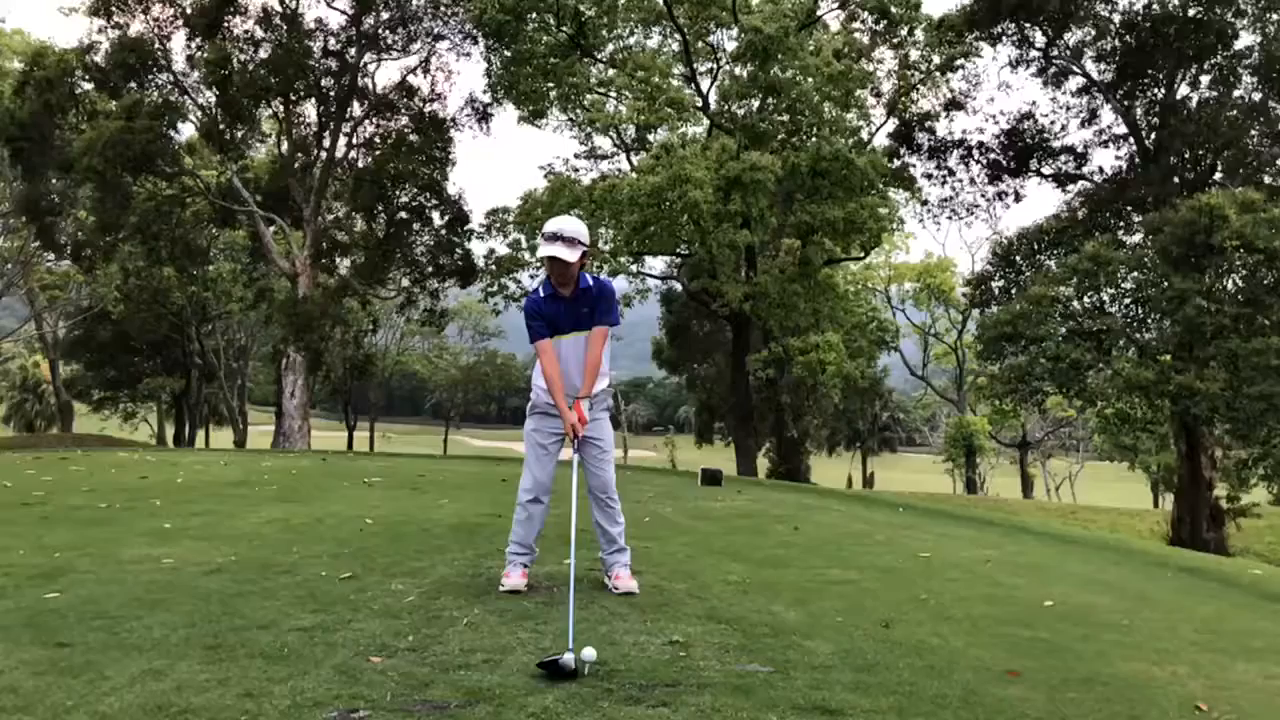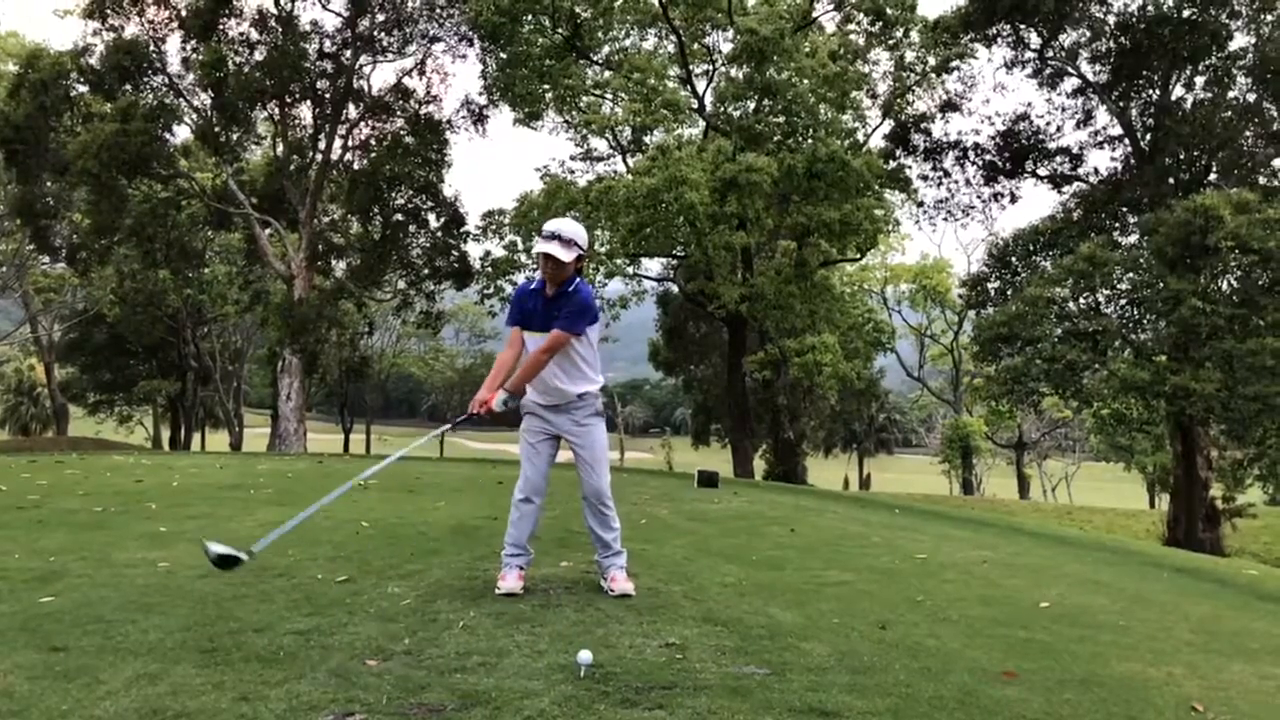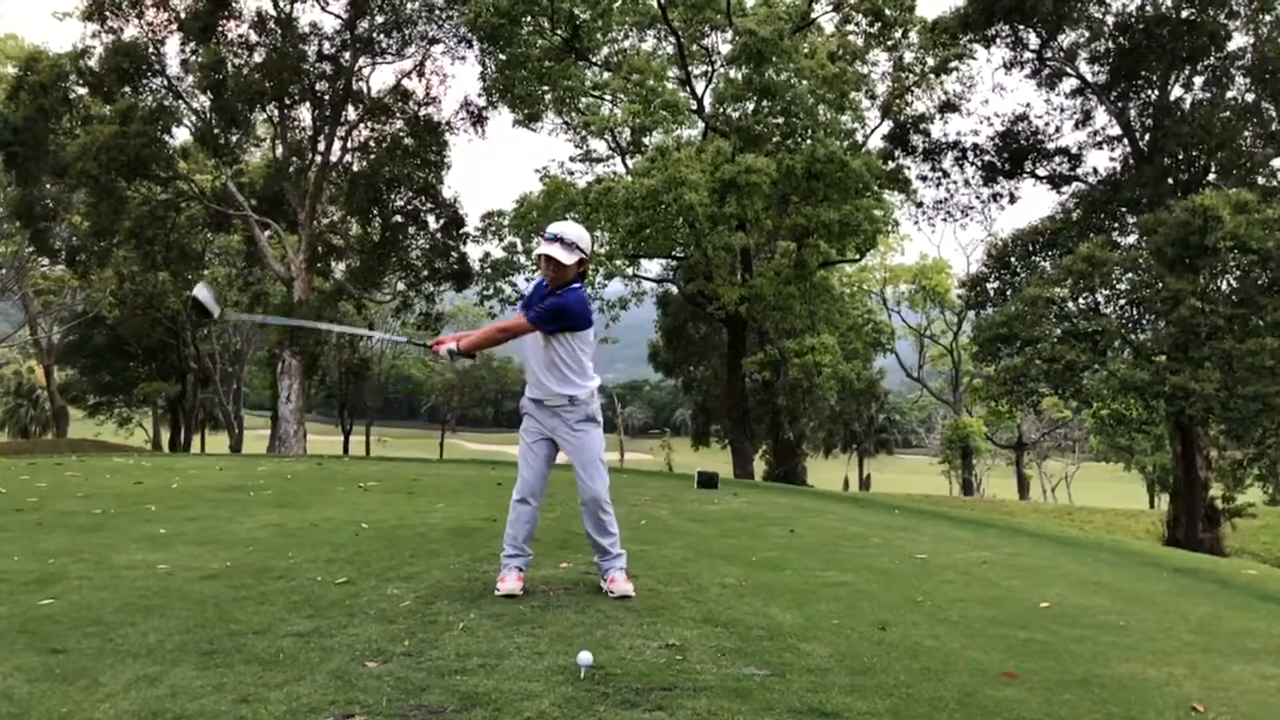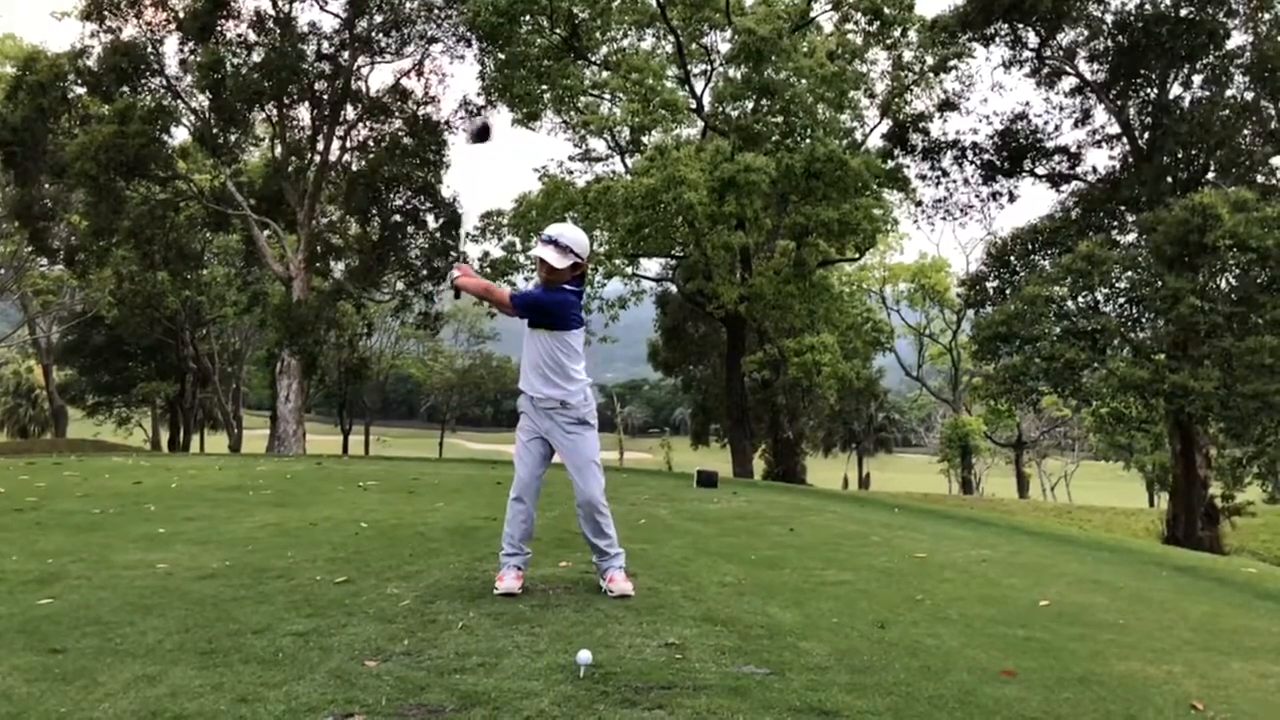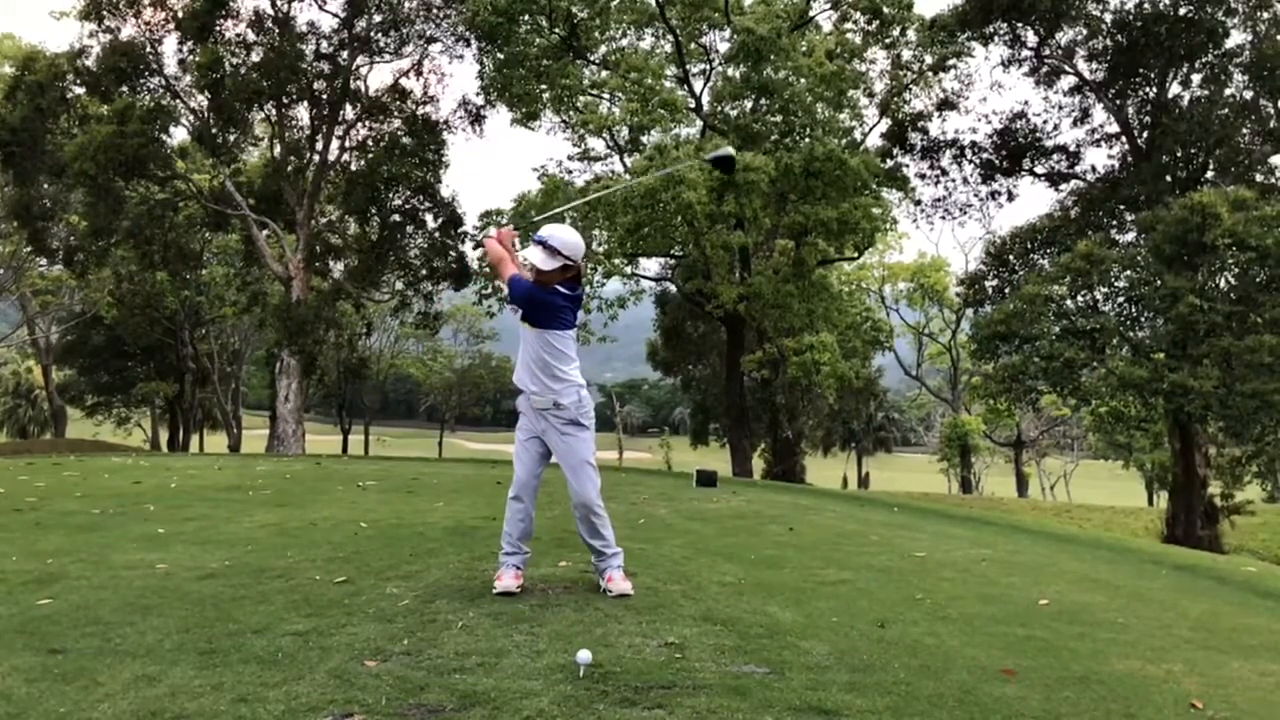
dt=1s
person 1, frame 1
left shoulder: (602, 291)
right shoulder: (535, 303)
left elbow: (595, 350)
right elbow: (548, 360)
left wrist: (583, 401)
right wrist: (565, 411)
left hip: (593, 403)
right hip: (546, 405)
left knee: (604, 486)
right knee: (534, 487)
left ankle: (617, 564)
right ankle: (518, 562)
person 1, frame 2
left shoulder: (581, 298)
right shoulder: (524, 293)
left elbow: (545, 353)
right elbow: (512, 349)
left wrist: (504, 394)
right wrist: (487, 388)
left hip: (582, 406)
right hip: (538, 407)
left knee: (597, 489)
right knee: (528, 488)
left ankle: (613, 565)
right ankle: (513, 564)
person 1, frame 3
left shoulder: (571, 302)
right shoulder: (541, 288)
left elbow: (508, 331)
right elbow: (507, 326)
left wrist: (458, 347)
right wrist: (460, 337)
left hip: (577, 410)
right hip: (537, 408)
left knee: (594, 492)
right knee: (526, 489)
left ankle: (612, 567)
right ankle: (513, 565)
person 1, frame 4
left shoulder: (558, 300)
right shoulder: (548, 290)
left elbow: (496, 296)
left wrist: (461, 279)
right wrist: (472, 280)
left hip: (571, 411)
right hip: (534, 407)
left knee: (590, 493)
right knee: (523, 489)
left ankle: (611, 566)
right ankle: (512, 565)
person 1, frame 5
left shoulder: (546, 299)
right shoulder: (557, 289)
left elbow: (503, 267)
right elbow: (520, 273)
left wrist: (494, 242)
left hip: (567, 410)
right hip: (533, 407)
left knee: (585, 494)
right knee: (522, 487)
left ankle: (610, 565)
right ankle: (512, 564)
